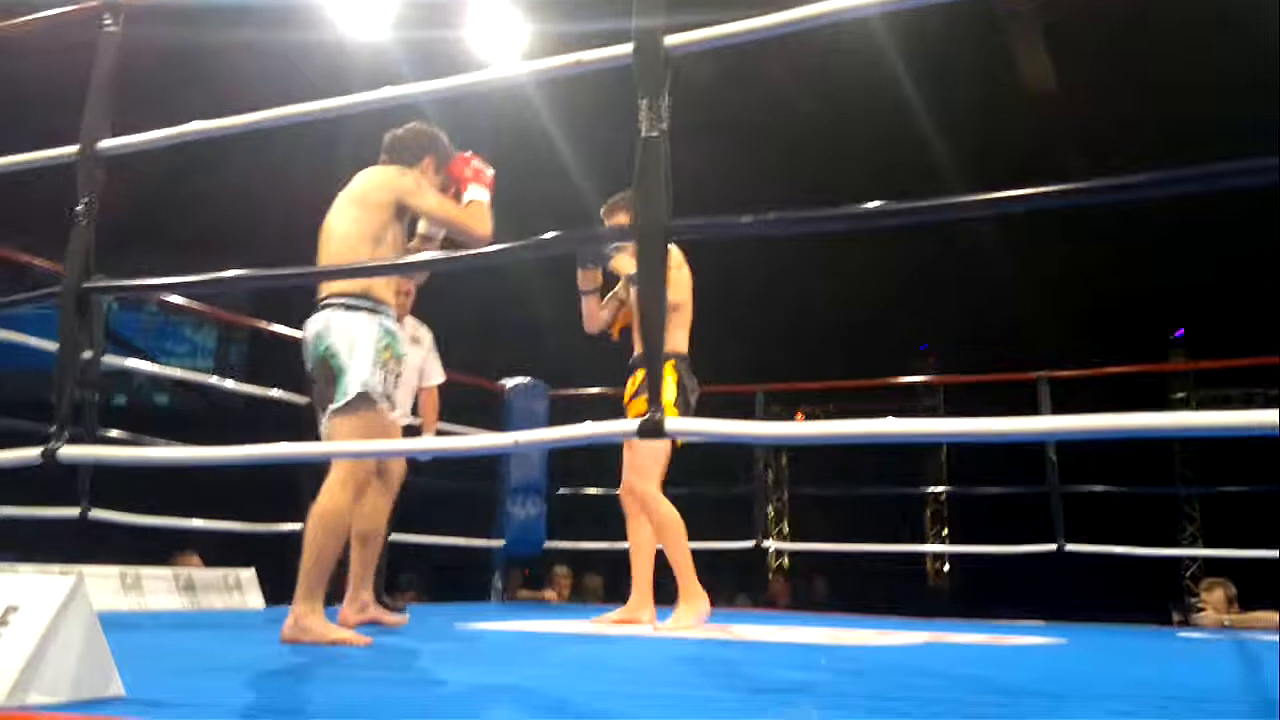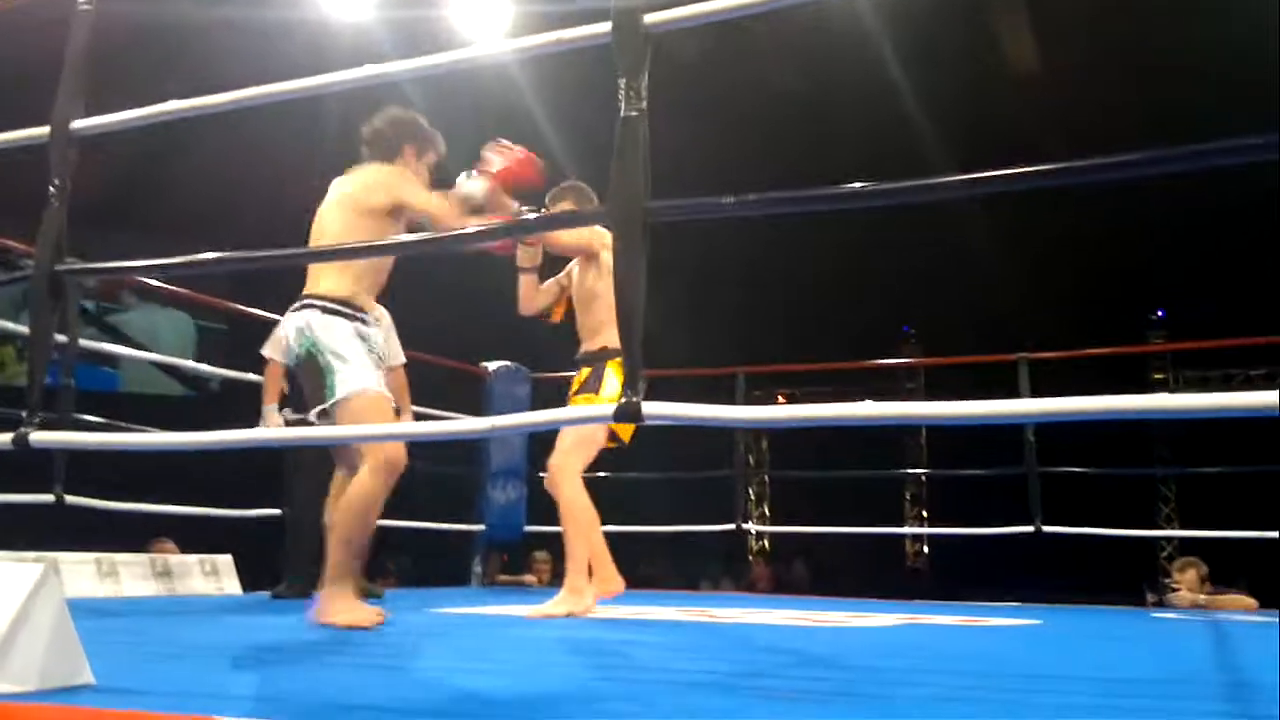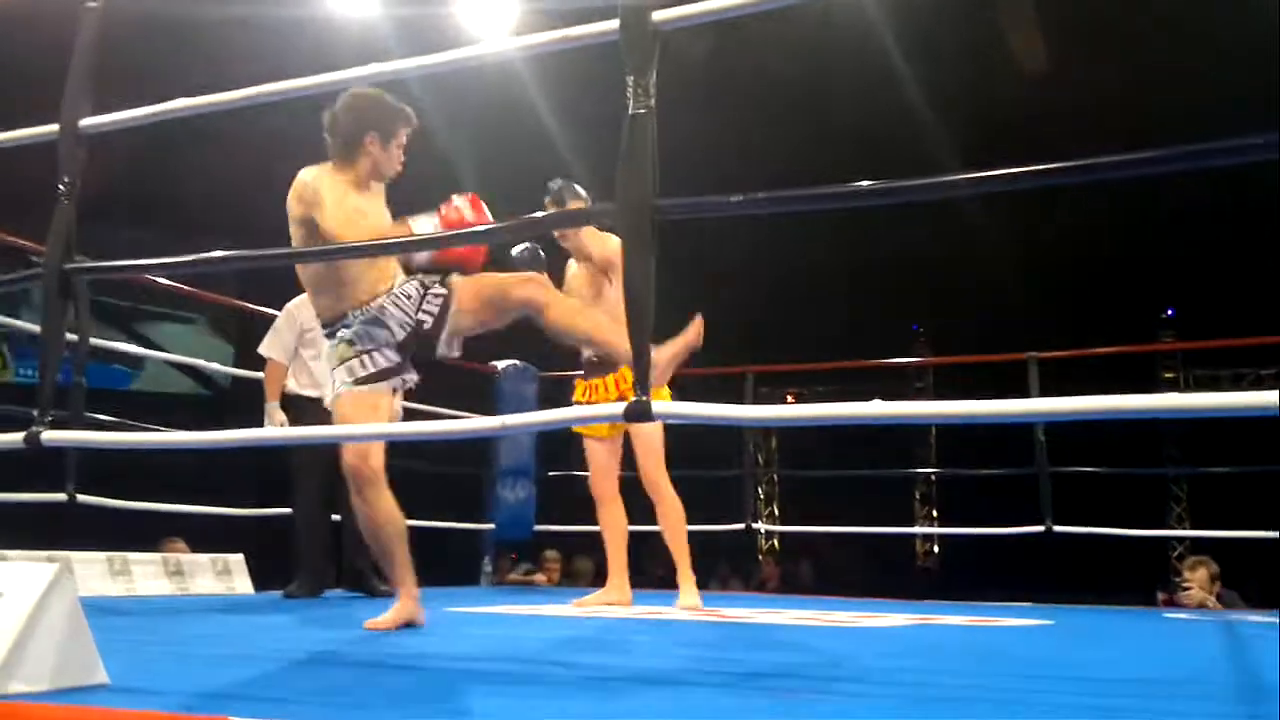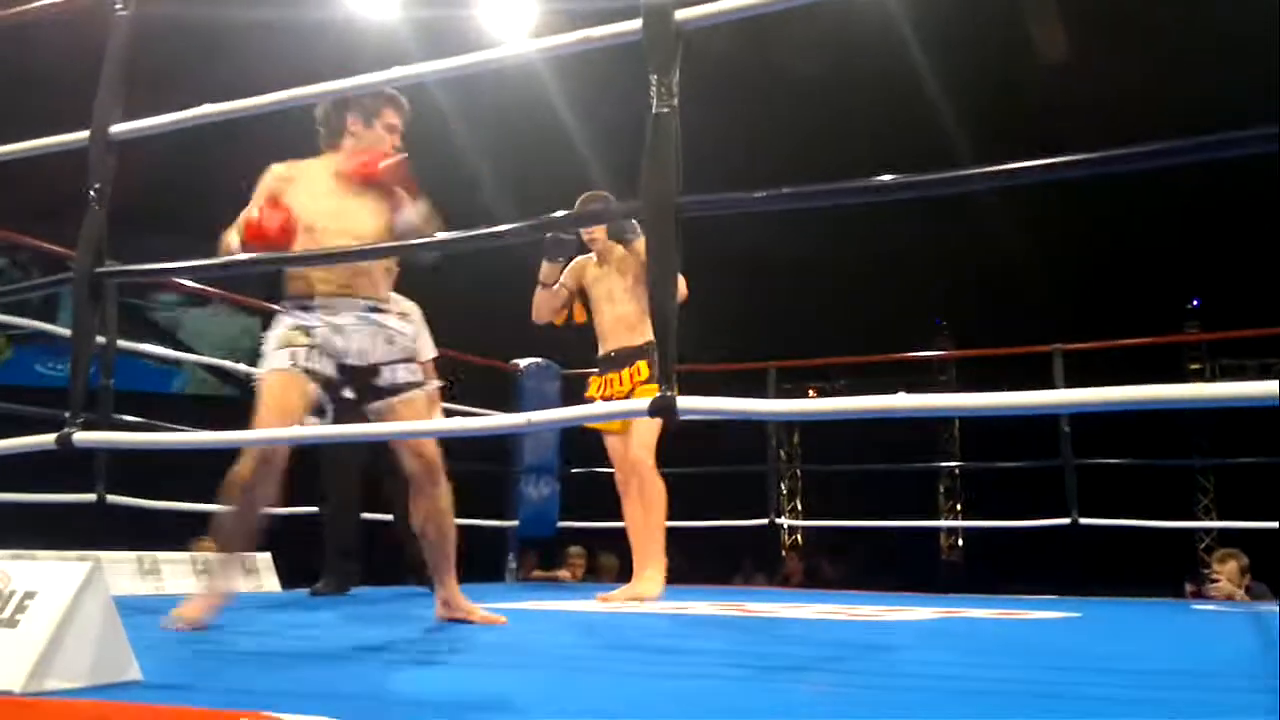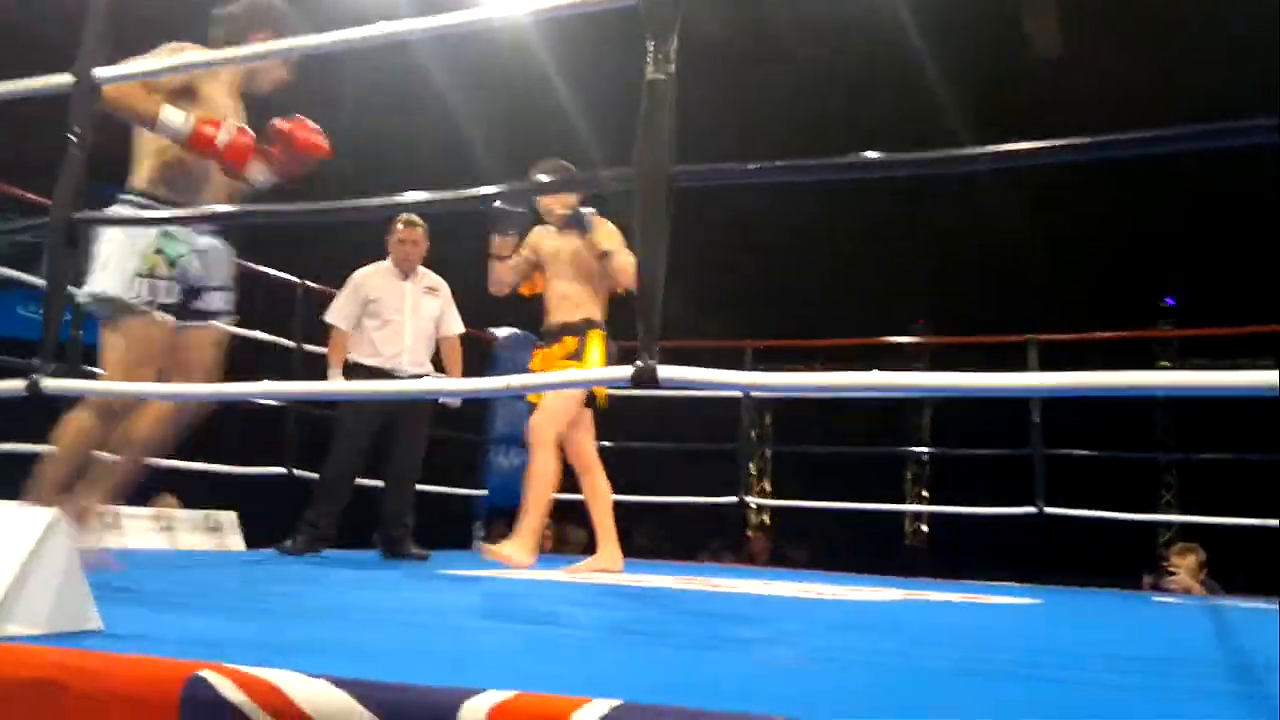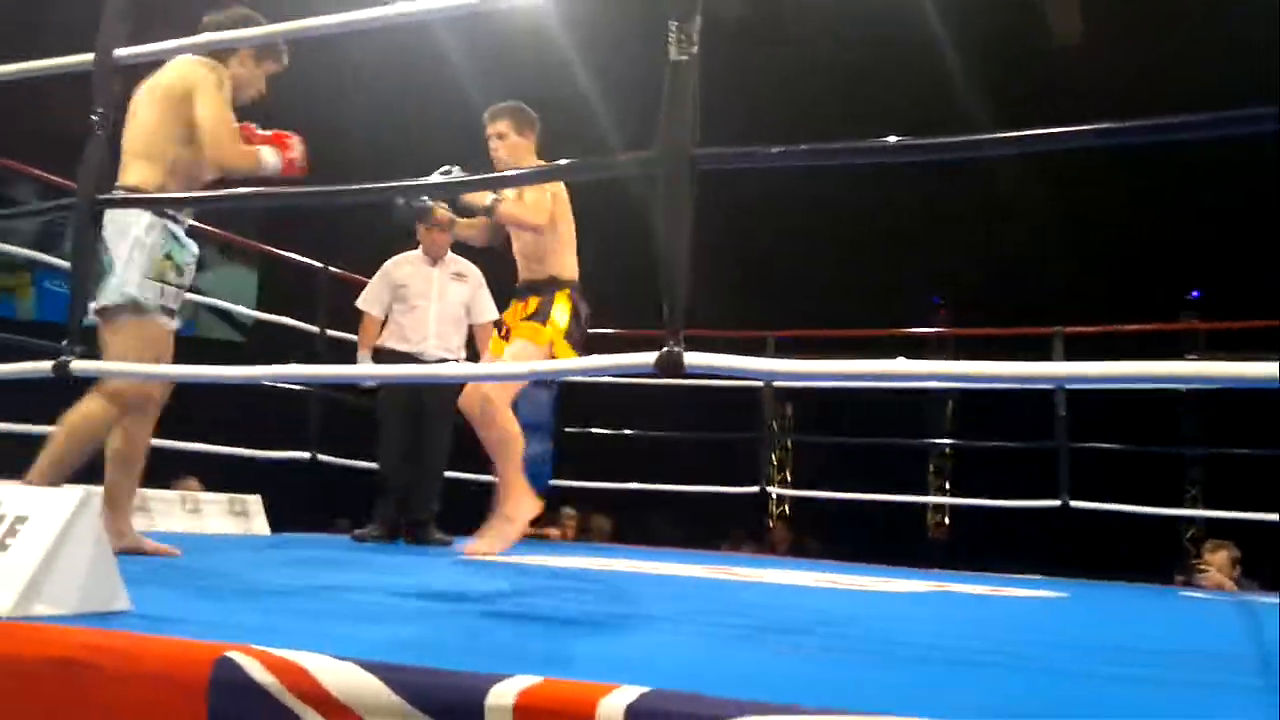
dt=0.4s
person 1, frame 1
left shoulder: (366, 192)
right shoulder: (395, 178)
right elbow: (477, 232)
left wrist: (434, 222)
right wrist: (477, 187)
left hip: (339, 327)
right hip: (358, 326)
left knee: (387, 469)
right knee: (353, 472)
left ankle: (359, 599)
right ankle: (303, 614)
person 1, frame 2
left shoulder: (353, 183)
right shoulder: (389, 179)
right elbow: (458, 226)
left wrist: (486, 177)
left hip: (329, 329)
right hip: (333, 328)
left knee: (359, 464)
right knee: (386, 458)
left ankle: (341, 588)
right ankle: (334, 592)
person 1, frame 3
left shoulder: (372, 190)
right shoulder: (313, 183)
right elbow: (359, 240)
left wrist: (437, 258)
right wrist: (441, 225)
left hip: (409, 303)
right hip: (358, 338)
left knee: (529, 288)
right knee: (360, 468)
left ankle: (648, 362)
right ankle: (405, 597)
person 1, frame 4
left shoulder: (391, 193)
right shoulder: (287, 177)
left elbow: (427, 243)
right elbow: (233, 247)
left wrist: (400, 200)
right wrist: (244, 238)
left hip: (376, 328)
right hip: (305, 325)
left knee: (426, 461)
right knee: (266, 451)
left ankle: (448, 592)
right ankle: (219, 579)
person 1, frame 5
left shoulder: (231, 105)
right shoulder: (187, 63)
right elbow: (113, 89)
left wrist: (270, 165)
right wrist: (191, 130)
left hip: (200, 245)
right hip: (149, 236)
left knee: (186, 394)
right knee: (123, 391)
left ankle: (89, 499)
right ankle: (41, 510)
person 1, frame 6
left shoulder: (174, 80)
right shoulder: (204, 73)
right elbow: (223, 158)
left wrist: (249, 146)
right wrist: (276, 158)
left hip: (148, 228)
right hip: (144, 227)
left knee: (150, 393)
right knee: (129, 389)
left ankle: (116, 525)
person 2, frame 1
left shoulder: (667, 255)
right shoulder: (633, 274)
left elbow: (671, 301)
right elbow: (594, 324)
left wrist: (624, 265)
right wrist: (589, 272)
left hip: (666, 377)
right hip: (643, 380)
left knee: (642, 485)
right knee: (632, 496)
left ankle: (692, 596)
right ankle: (640, 603)
person 2, frame 2
left shoulder: (601, 239)
right shoulder: (574, 267)
left elbow: (564, 238)
right elbow: (529, 306)
right wrist: (528, 250)
left hip: (610, 372)
right hip: (593, 374)
left knee: (561, 469)
right knee: (560, 478)
left ankle: (576, 589)
right ankle: (606, 575)
person 2, frame 3
left shoulder: (608, 245)
right shoulder: (572, 267)
left elbow: (602, 255)
left wrist: (575, 204)
left hip: (630, 373)
right hip: (594, 379)
left knee: (654, 479)
right knee: (601, 486)
left ankle: (686, 580)
right ankle: (618, 584)
person 2, frame 4
left shoulder: (639, 253)
right shoulder: (580, 267)
left elbow: (678, 292)
right elbow: (541, 314)
left wrist: (636, 245)
right wrist: (550, 265)
left hip: (646, 364)
right hip: (608, 373)
left knee: (641, 461)
right knee: (625, 480)
left ankle: (655, 561)
right ankle: (641, 578)
person 2, frame 5
left shoulder: (600, 229)
right shoulder: (538, 238)
left elbow: (631, 280)
right elbow: (499, 287)
left wrist: (595, 239)
right wrist: (502, 239)
left hip: (585, 342)
right hip: (552, 345)
left knee: (540, 429)
right knee: (582, 454)
left ankle: (525, 540)
right ankle: (609, 550)
person 2, frame 6
left shoulder: (540, 177)
right shoulder: (514, 185)
left elbow: (536, 221)
right elbow: (481, 234)
left wrist: (480, 198)
left hip: (554, 304)
right hip: (527, 303)
left knee: (494, 396)
right knee: (472, 400)
left ankle: (513, 507)
right ankle: (519, 495)
person 3, frame 1
left shoulder: (421, 334)
left elbow: (428, 388)
left wrist: (429, 431)
left hip: (395, 432)
left knee: (382, 512)
left ankle: (374, 589)
person 3, frame 2
left shoulder: (378, 316)
left elbow: (394, 367)
right elbow: (276, 361)
left wrist: (405, 412)
right wrist: (270, 408)
right hip: (313, 414)
right knee: (308, 496)
right ankle: (299, 578)
person 3, frame 3
right shoulder: (299, 308)
right elbow: (276, 360)
right wrist: (273, 406)
right hip: (310, 410)
right knee: (310, 497)
left ankle: (361, 573)
right ankle: (309, 576)
person 3, frame 4
left shoulder: (408, 311)
left elbow: (424, 362)
right hip: (348, 411)
left knee: (405, 492)
right knee: (342, 492)
left ankle: (421, 567)
right ankle: (338, 571)
person 3, frame 5
left shoulder: (437, 287)
right shoulder: (365, 279)
left elbow: (449, 337)
right elbow: (340, 328)
left wrist: (455, 382)
right wrist: (335, 373)
left hip: (414, 383)
right hip: (368, 377)
left knee: (407, 464)
right knee: (345, 455)
left ankle: (397, 538)
right ankle: (314, 531)
person 3, frame 6
left shoulder: (468, 273)
right shoulder: (397, 267)
left elbow: (483, 324)
right elbow: (372, 315)
right wrist: (364, 356)
right hip: (399, 362)
left knee: (434, 450)
right knee: (394, 445)
left ankle: (420, 522)
right ankle: (386, 519)
